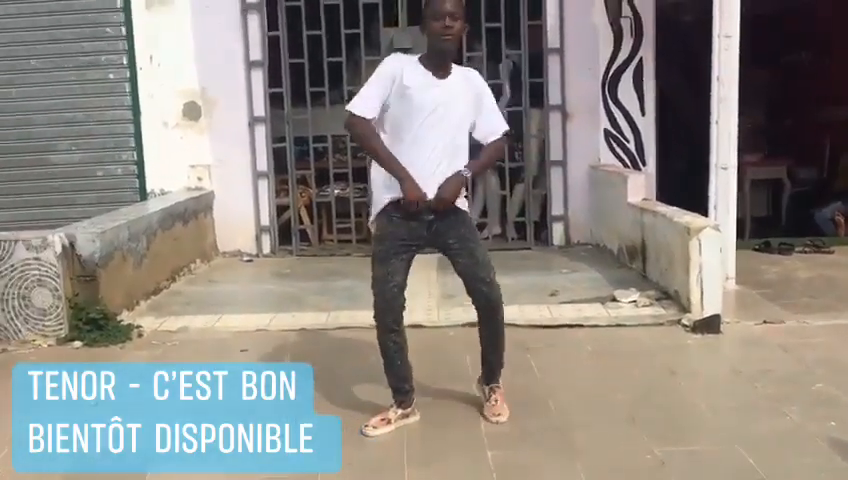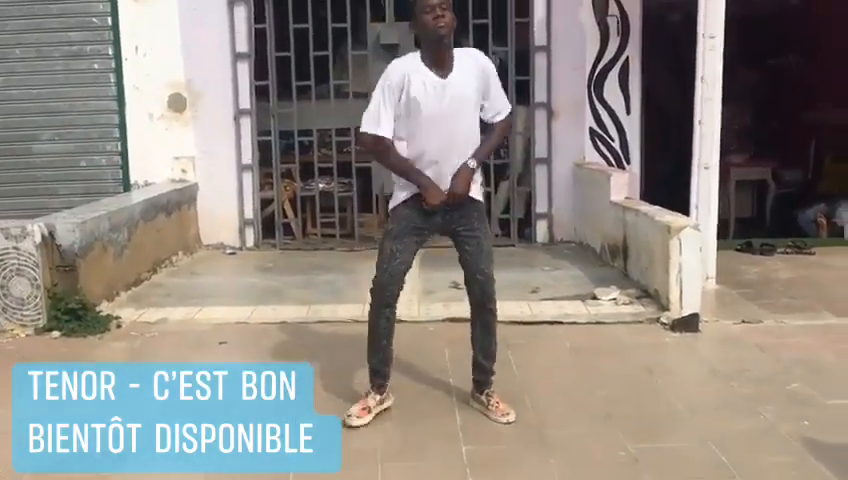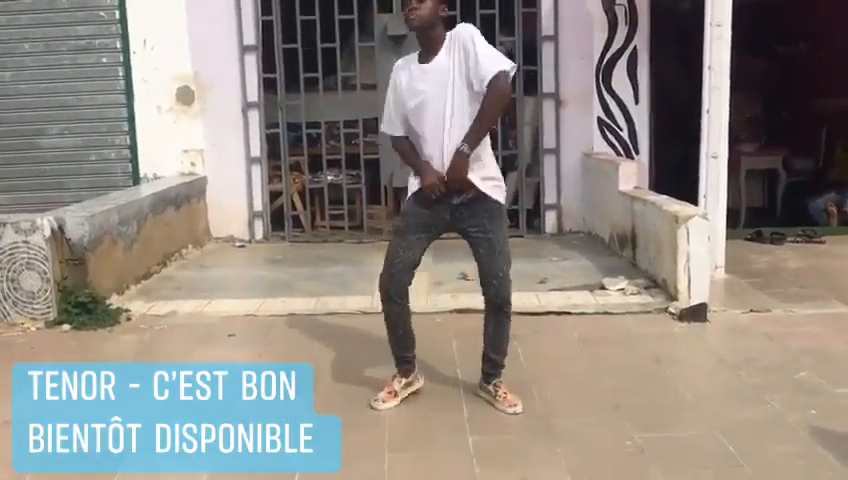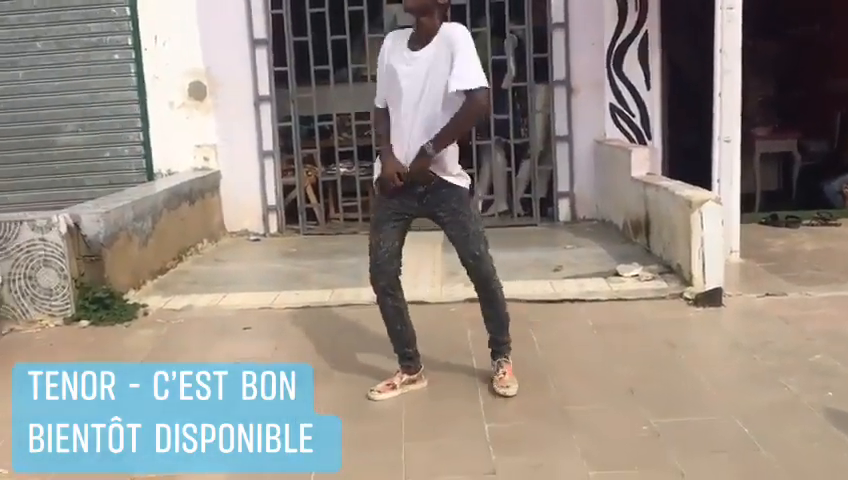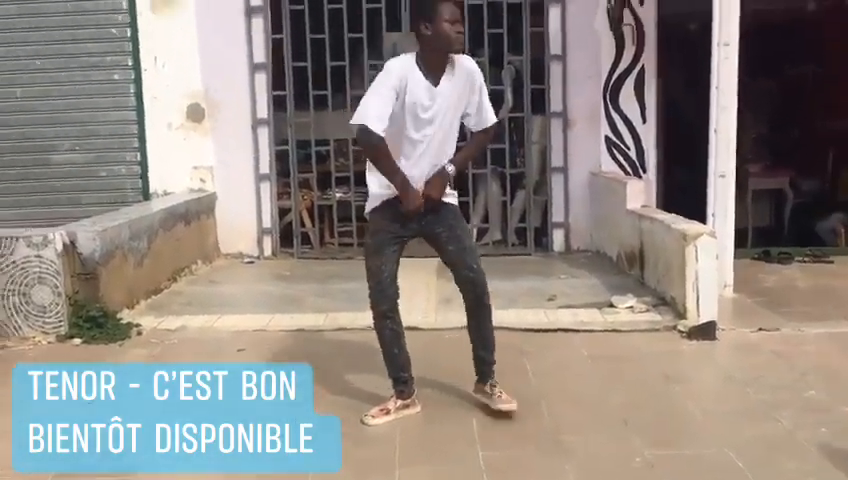
dt=0.4s
person 1, frame 1
left shoulder: (473, 83)
right shoulder: (397, 66)
left elbow: (496, 142)
right elbow: (356, 122)
left wrist: (460, 177)
right wrist: (404, 179)
left hip: (449, 208)
right hip: (395, 208)
left knee: (489, 297)
right knee: (387, 308)
left ankle: (491, 383)
right ankle: (402, 403)
person 1, frame 2
left shoulder: (476, 62)
right shoulder: (400, 72)
left elbow: (502, 121)
right elbow: (372, 137)
left wrist: (470, 166)
right wrist: (422, 182)
left hip: (465, 198)
right hip: (413, 199)
left knee: (484, 291)
right knee: (384, 287)
left ankle: (482, 388)
right ankle: (378, 389)
person 1, frame 3
left shoulder: (465, 38)
right shoulder: (402, 70)
left elbow: (503, 86)
left wrist: (464, 152)
right wrist: (423, 169)
left hip: (477, 190)
right hip: (428, 194)
left knee: (498, 291)
right knee: (392, 281)
left ankle: (492, 380)
right ankle: (406, 372)
person 1, frame 4
left shoulder: (453, 37)
right shoulder: (392, 44)
left elbow: (478, 101)
left wrist: (428, 152)
right wrist: (387, 155)
left hip: (444, 177)
right hip: (397, 180)
left knee: (481, 267)
right knee: (382, 273)
left ankle: (500, 356)
right ankle: (409, 368)
person 1, frame 5
left shoulder: (468, 70)
right shoulder: (397, 71)
left elbow: (484, 130)
right elbow: (367, 136)
left wrist: (444, 173)
right wrist: (406, 191)
left hip: (438, 199)
right hip: (389, 201)
left knee: (475, 283)
right knee: (382, 297)
left ankle: (485, 380)
right ankle: (403, 393)
